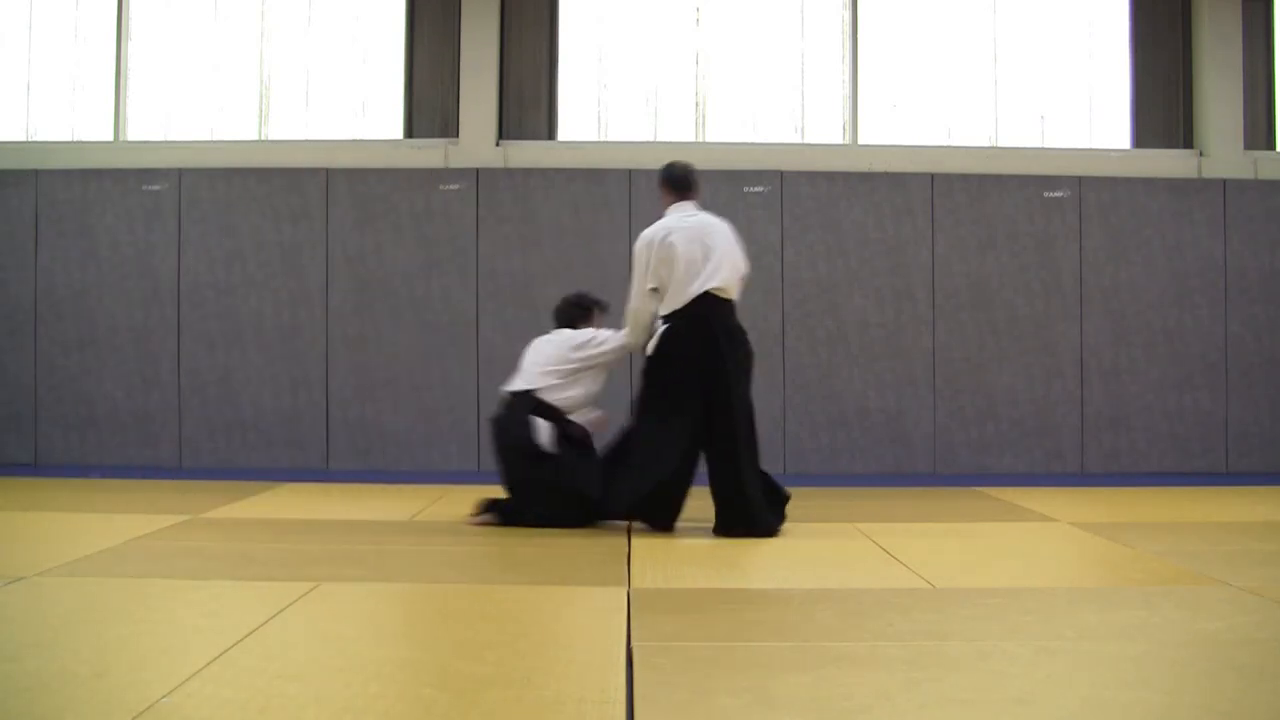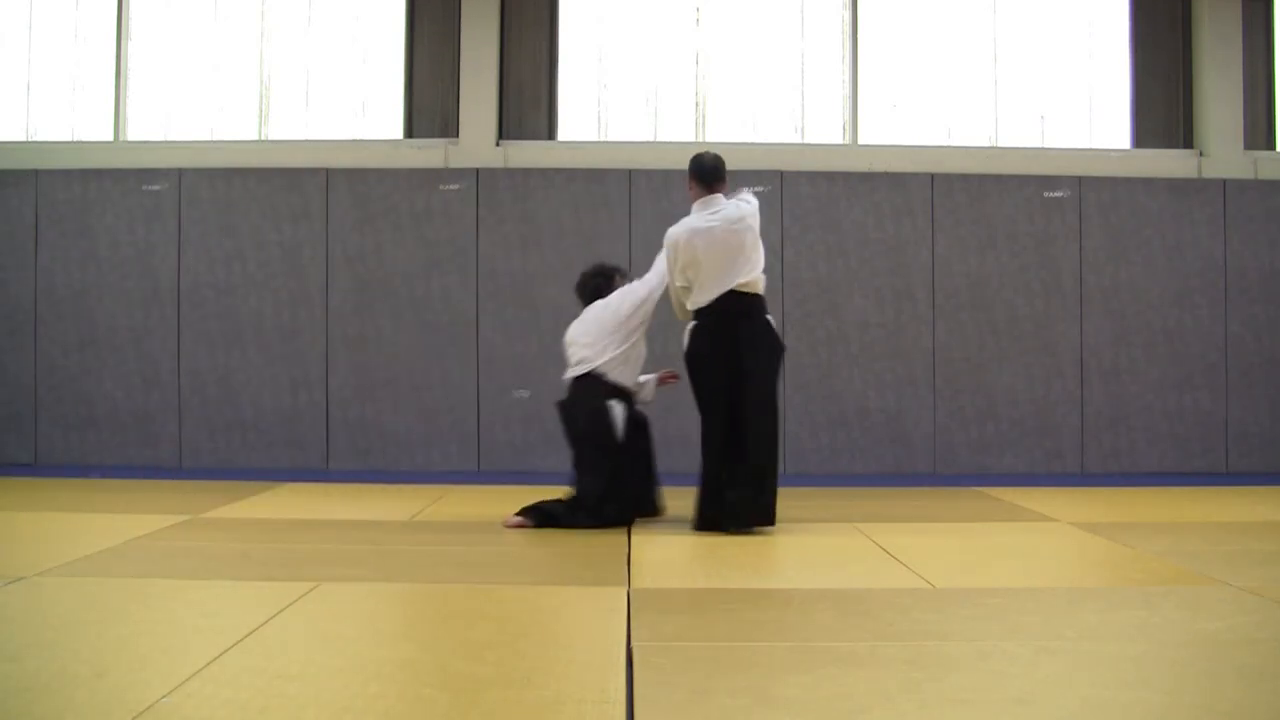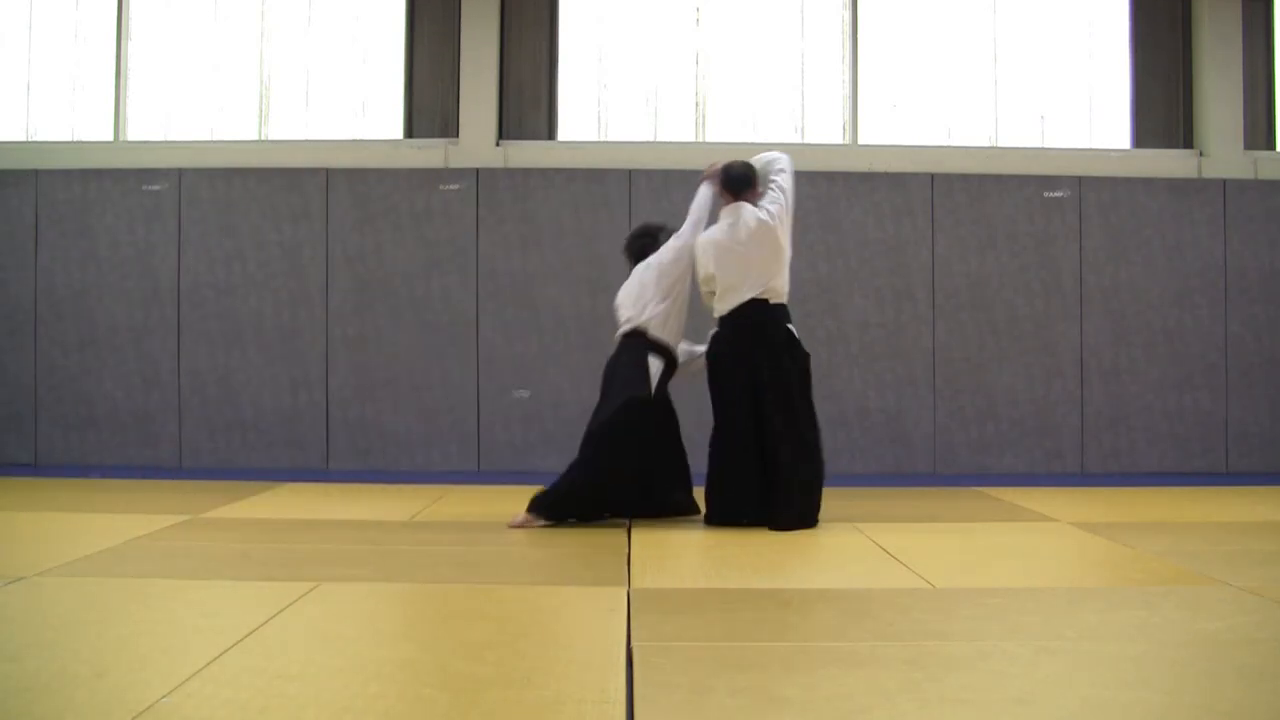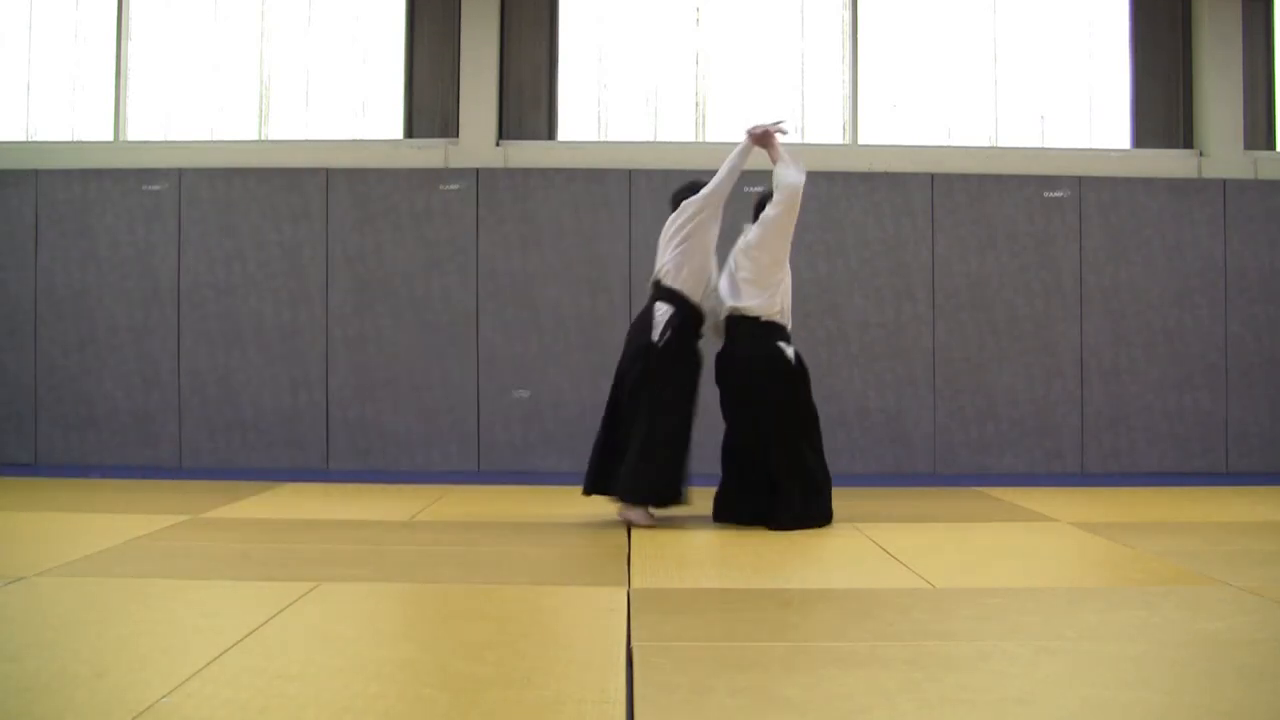
dt=0.3s
person 1, frame 1
left shoulder: (652, 236)
right shoulder: (722, 228)
left elbow: (642, 301)
left wrist: (639, 341)
left hip: (682, 335)
right hip: (725, 329)
left knee: (663, 423)
right knee: (730, 425)
left ankle: (634, 502)
right ankle: (752, 516)
person 1, frame 2
left shoulder: (679, 234)
right shoulder: (746, 212)
left elbow: (680, 294)
right wrist: (713, 193)
left hip: (709, 330)
right hip: (751, 322)
left knee: (719, 422)
right knee: (753, 419)
left ankle: (717, 510)
right ankle: (744, 507)
person 1, frame 3
left shoulder: (707, 242)
right shoulder: (772, 218)
left elbow: (710, 296)
right elbow: (780, 163)
right wrist: (749, 174)
left hip: (730, 336)
right hip: (772, 330)
left knee: (734, 426)
right knee: (786, 424)
left ankle: (734, 509)
right ankle: (790, 510)
person 1, frame 4
left shoulder: (739, 251)
right shoulder: (765, 237)
right elbow: (791, 184)
left wrist: (773, 321)
right wrist: (771, 145)
left hip: (735, 351)
right hip: (763, 350)
left knee: (749, 431)
right knee: (795, 431)
left ankle: (741, 507)
right ankle: (797, 507)
person 2, frame 1
left shoulder: (542, 344)
right shoulder: (585, 341)
right elbow: (629, 339)
left wrist: (590, 419)
left hip: (514, 423)
right hip: (533, 429)
right knee: (578, 503)
right ankle: (500, 512)
person 2, frame 2
left shoulder: (576, 329)
right shoulder: (620, 305)
right elbow: (657, 277)
left wrist: (651, 380)
left hip: (580, 406)
right hip: (601, 410)
right knee: (603, 502)
right ankle: (536, 516)
person 2, frame 3
left shoulder: (630, 290)
right shoulder: (661, 264)
right elbow: (692, 226)
left wrist: (705, 352)
right wrist: (708, 185)
left hip: (629, 368)
right hip: (640, 372)
left knee: (656, 448)
right knee: (610, 450)
right ankle: (546, 508)
person 2, frame 4
left shoulder: (694, 242)
right shoulder: (686, 219)
left elbow: (708, 301)
right elbow: (718, 186)
right wrist: (749, 141)
left hip: (671, 331)
right hip: (662, 330)
left knee: (664, 415)
right knee: (655, 415)
left ankle: (635, 496)
right ankle: (633, 497)
